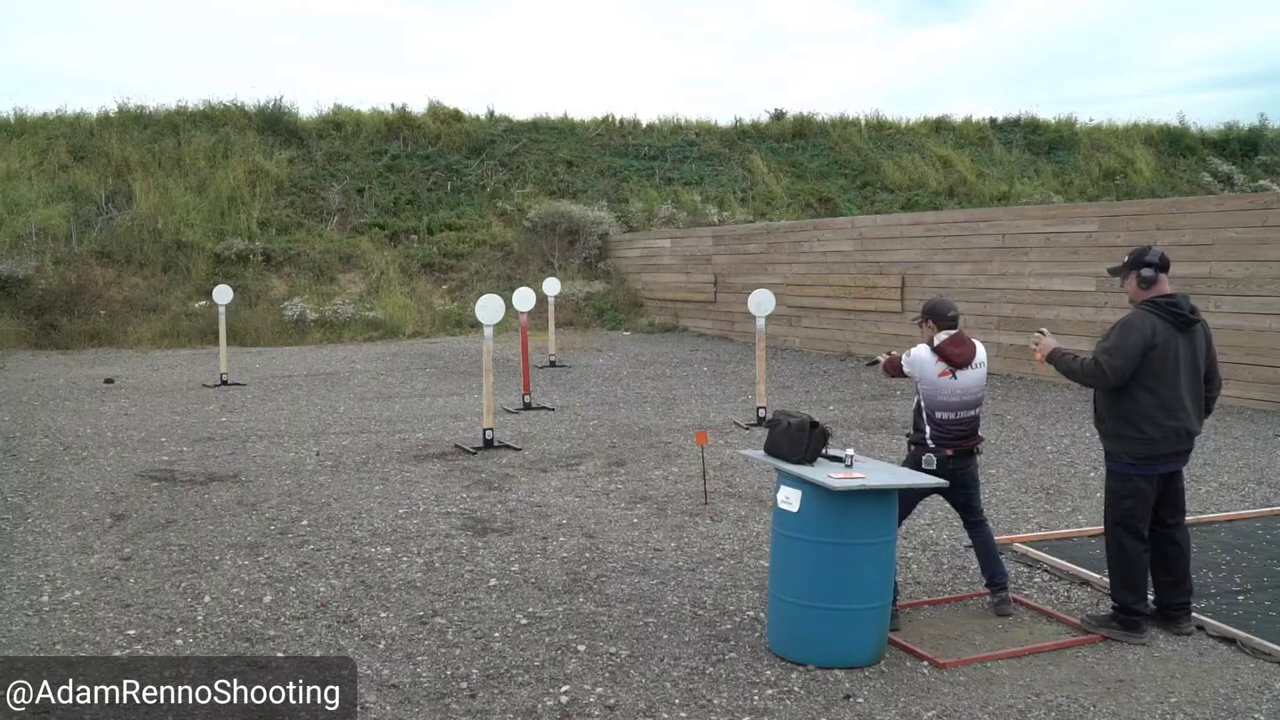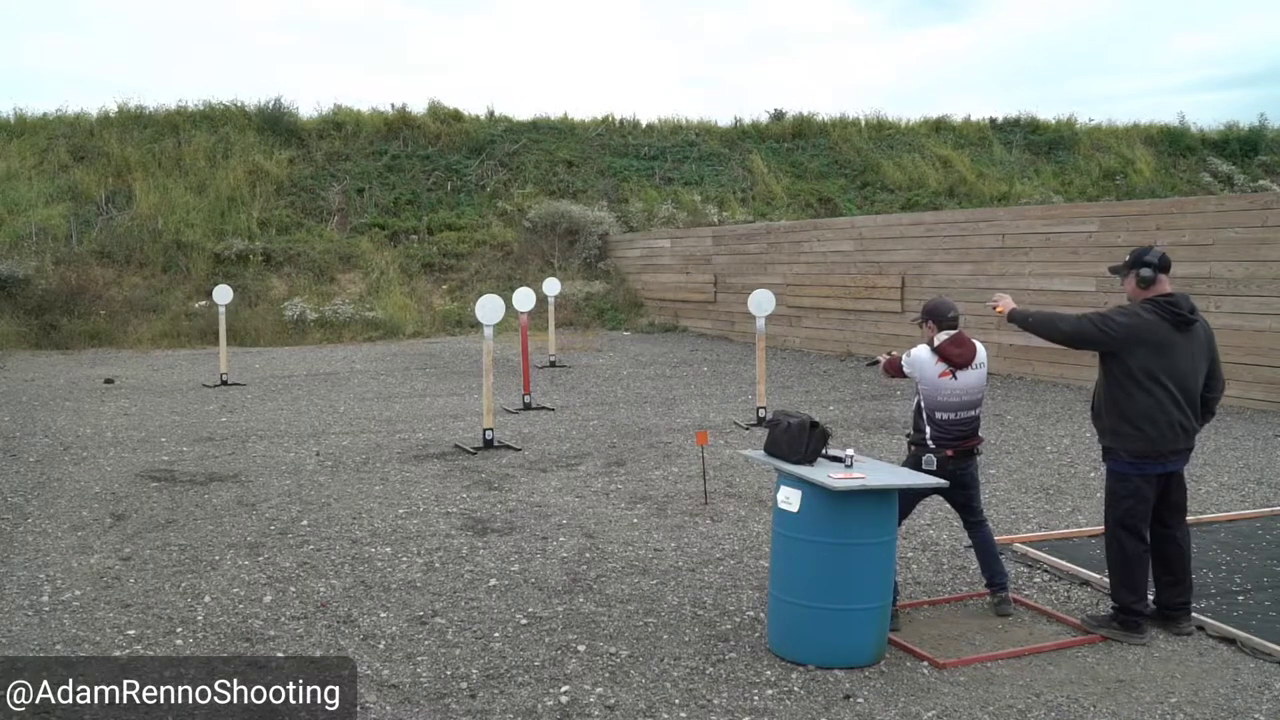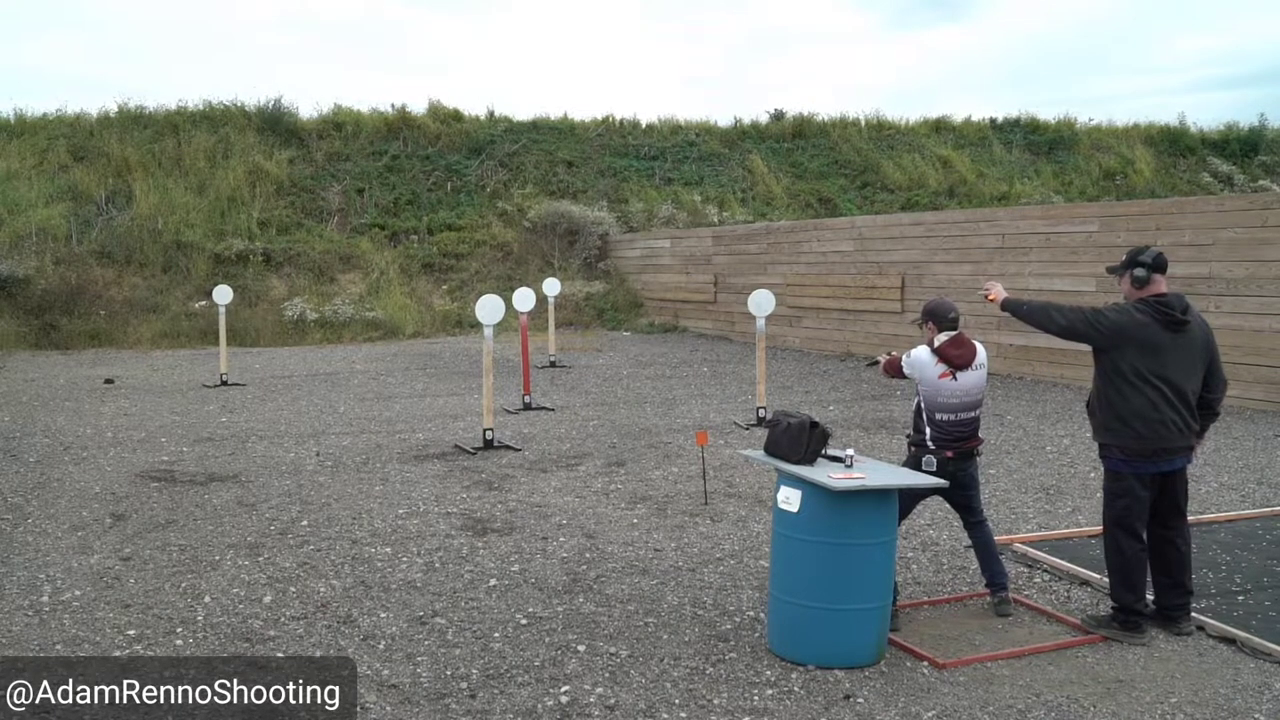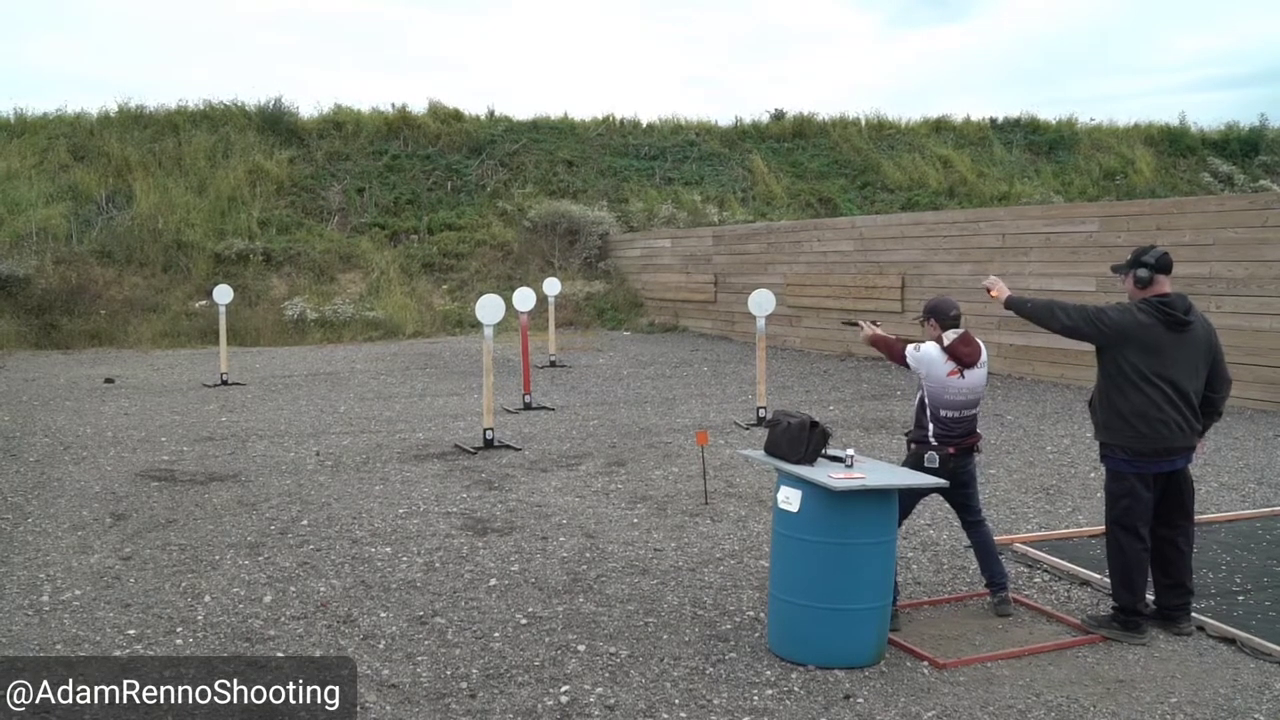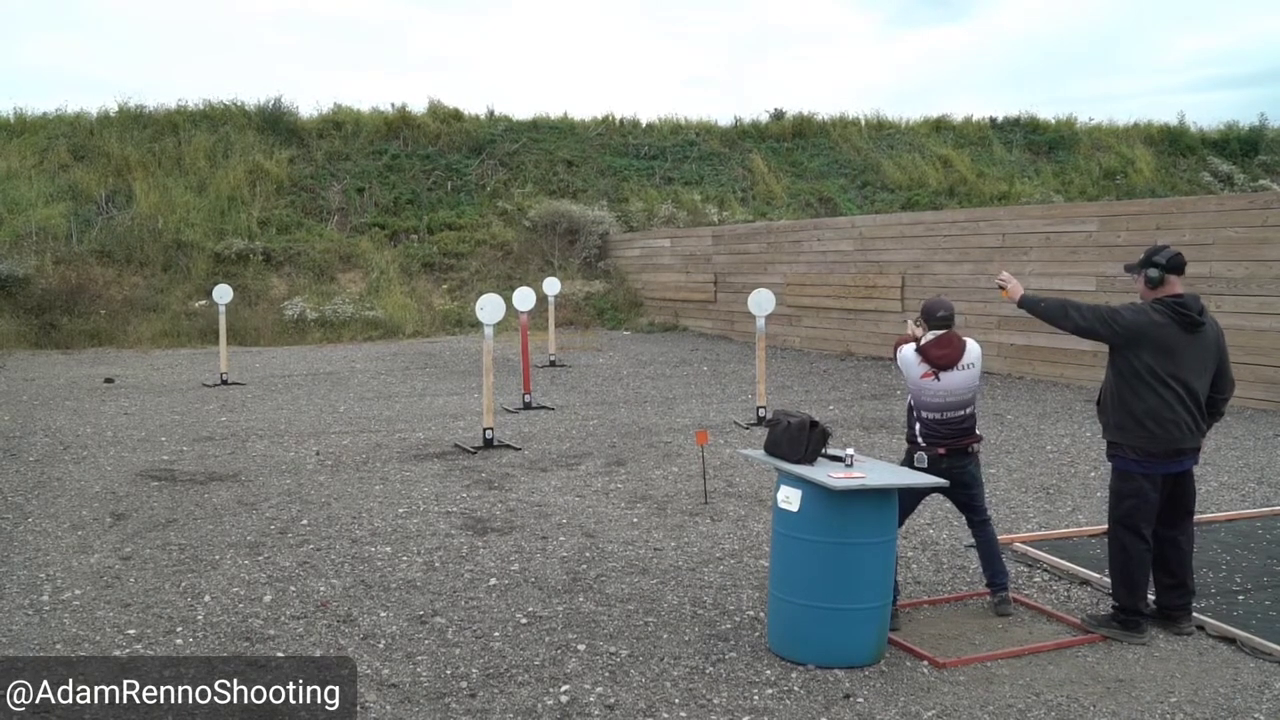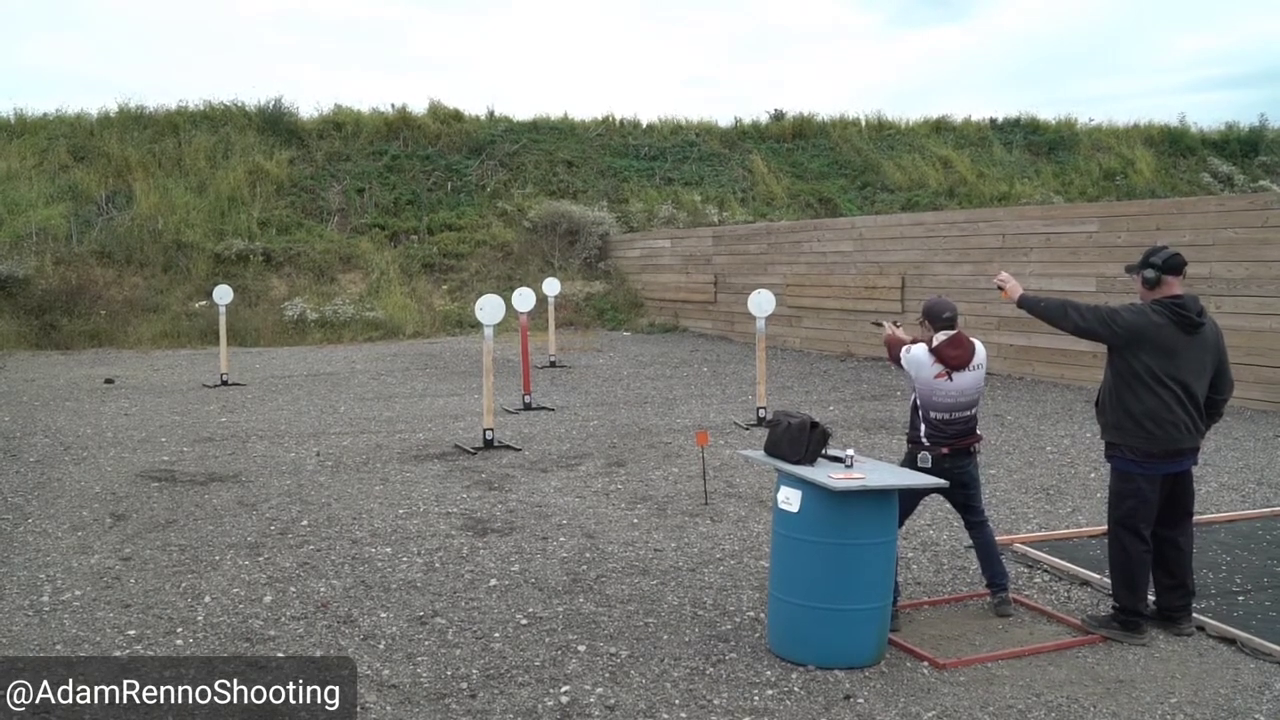
dt=0.7s
person 1, frame 1
left shoulder: (1139, 324)
right shoulder: (1195, 323)
left elbow: (1100, 373)
right elbow: (1211, 384)
left wrist: (1054, 353)
left hip: (1136, 452)
right hip: (1175, 447)
left knee: (1127, 532)
right knee: (1169, 526)
left ankle: (1130, 619)
right ankle: (1176, 610)
person 1, frame 2
left shoulder: (1131, 322)
right shoulder: (1197, 325)
left elbow: (1068, 328)
right elbow: (1213, 387)
left wrist: (1014, 313)
left hip: (1135, 452)
right hip: (1175, 448)
left knee: (1126, 532)
right knee: (1170, 528)
left ankle: (1130, 619)
right ankle: (1176, 610)
person 1, frame 3
left shoulder: (1122, 321)
right shoulder: (1196, 325)
left elbow: (1060, 318)
right elbow: (1214, 386)
left wrist: (1007, 301)
right wrist: (1197, 430)
left hip: (1131, 452)
right hip: (1176, 449)
left knee: (1125, 532)
right knee: (1170, 529)
left ankle: (1129, 619)
right ankle: (1176, 611)
person 1, frame 4
left shoulder: (1124, 320)
right shoulder: (1200, 325)
left elbow: (1062, 316)
right elbow: (1219, 384)
left wrist: (1009, 299)
right wrist: (1198, 428)
left hip: (1133, 451)
right hip: (1177, 449)
left knee: (1128, 531)
right knee: (1174, 530)
left ankle: (1129, 618)
right ankle: (1176, 610)
person 1, frame 5
left shoulder: (1137, 320)
right shoulder: (1208, 326)
left elbow: (1075, 315)
right elbow: (1222, 387)
left wrist: (1022, 297)
right wrist: (1198, 428)
left hip: (1140, 451)
right hip: (1183, 449)
left knee: (1130, 532)
right knee: (1175, 529)
left ankle: (1129, 618)
right ankle: (1176, 610)
person 1, frame 6
left shoulder: (1136, 321)
right shoulder: (1207, 326)
left elbow: (1075, 316)
right elbow: (1222, 388)
left wrist: (1022, 297)
left hip: (1139, 452)
right hip: (1182, 450)
left knee: (1130, 532)
right knee: (1175, 530)
left ankle: (1129, 619)
right ankle: (1177, 611)
person 2, frame 1
left shoulder: (922, 356)
right shoulder: (979, 352)
left elbow: (893, 367)
left wrist: (885, 361)
right wrist: (898, 360)
left hip: (926, 461)
right hip: (964, 461)
right knee: (977, 523)
left ankle: (887, 606)
right ankle: (1001, 594)
person 2, frame 2
left shoulder: (921, 357)
right shoulder: (979, 352)
left elbow: (893, 368)
left wrist: (885, 361)
right wrist: (898, 360)
left hip: (926, 462)
right hip: (964, 461)
right knee: (976, 523)
left ankle: (886, 606)
right ankle: (1000, 594)
person 2, frame 3
left shoulder: (922, 357)
right shoulder: (979, 353)
left elbow: (895, 368)
left wrist: (885, 362)
right wrist: (898, 360)
left hip: (926, 462)
right hip: (964, 462)
right knee: (976, 523)
left ankle: (886, 606)
right ankle: (1001, 594)
person 2, frame 4
left shoulder: (929, 354)
right shoulder: (978, 351)
left elbow: (899, 352)
left wrist: (873, 336)
right wrist: (884, 336)
left hip: (926, 458)
right hip: (963, 457)
right knee: (975, 522)
left ankle: (886, 606)
right ankle: (1000, 593)
person 2, frame 5
left shoulder: (909, 355)
right shoulder: (973, 350)
left wrist: (911, 337)
right wrist: (922, 339)
left hip: (922, 460)
right hip: (963, 459)
right knee: (980, 522)
left ankle: (886, 606)
right ankle: (1000, 593)
person 2, frame 6
left shoulder: (918, 357)
right shoulder: (978, 351)
left elbow: (898, 353)
left wrist: (892, 337)
right wrist: (908, 339)
left hip: (924, 460)
right hip: (964, 459)
right knee: (977, 523)
left ankle: (887, 606)
right ankle: (1001, 594)
